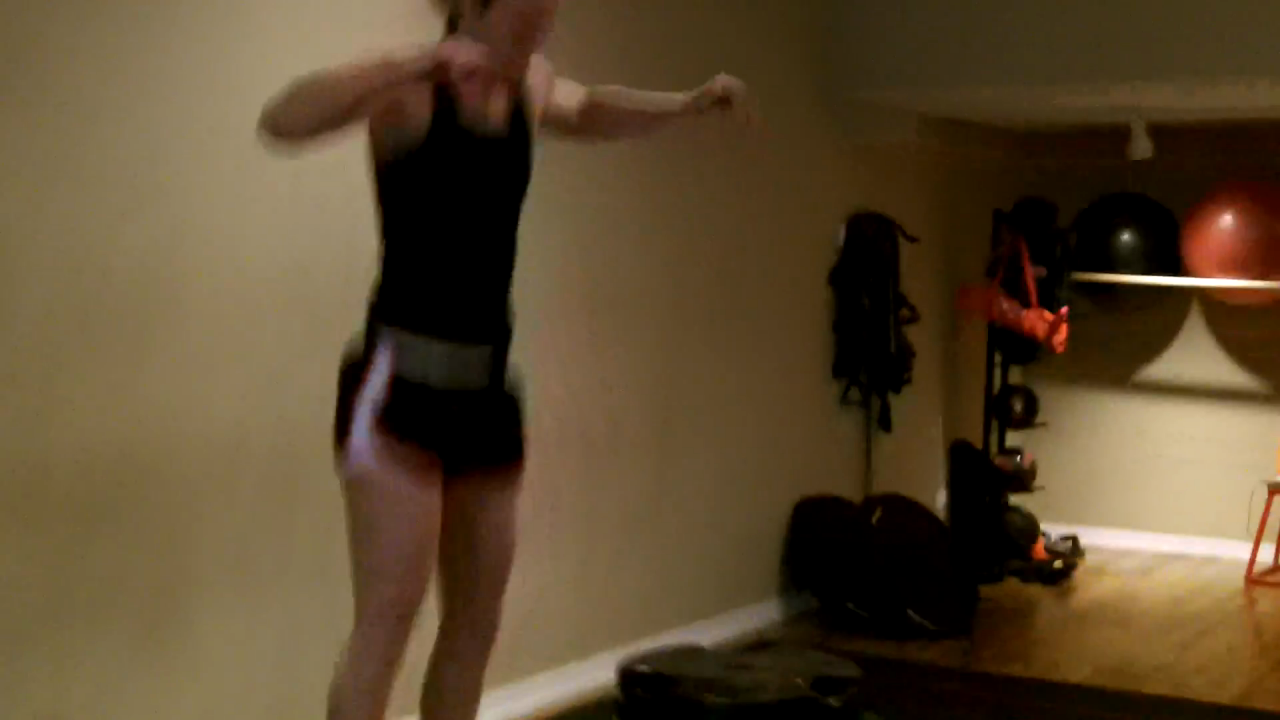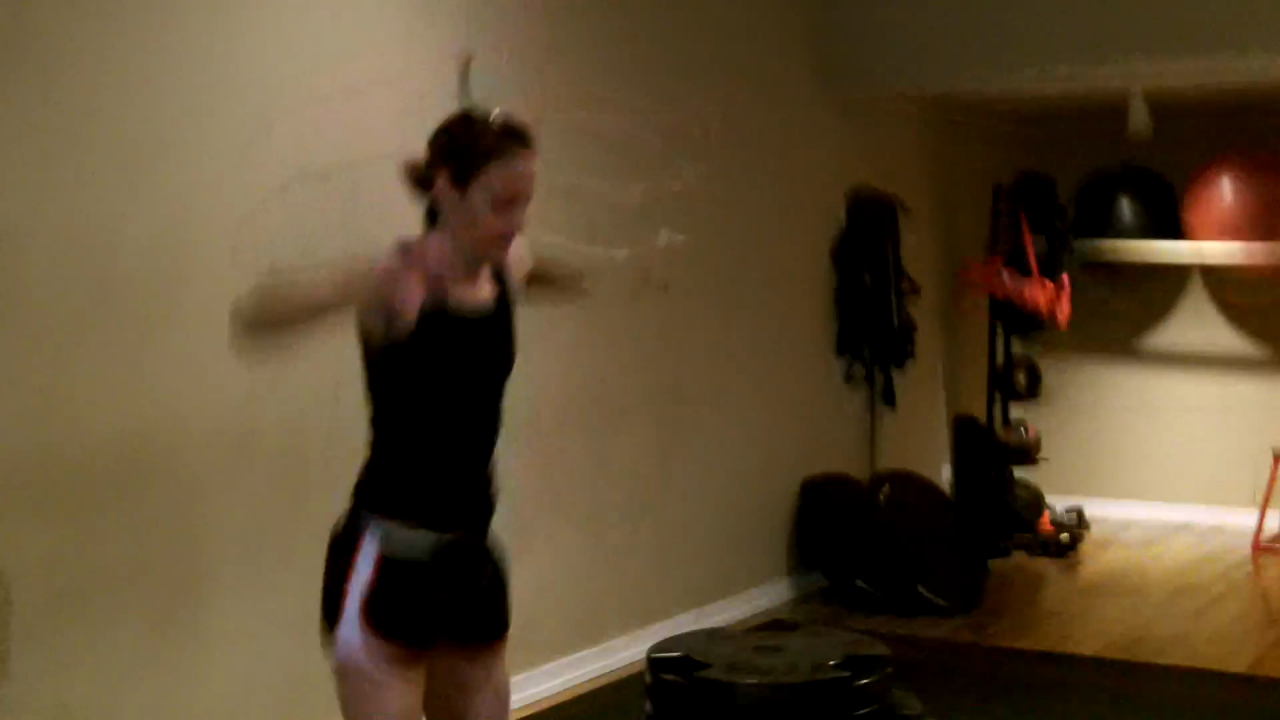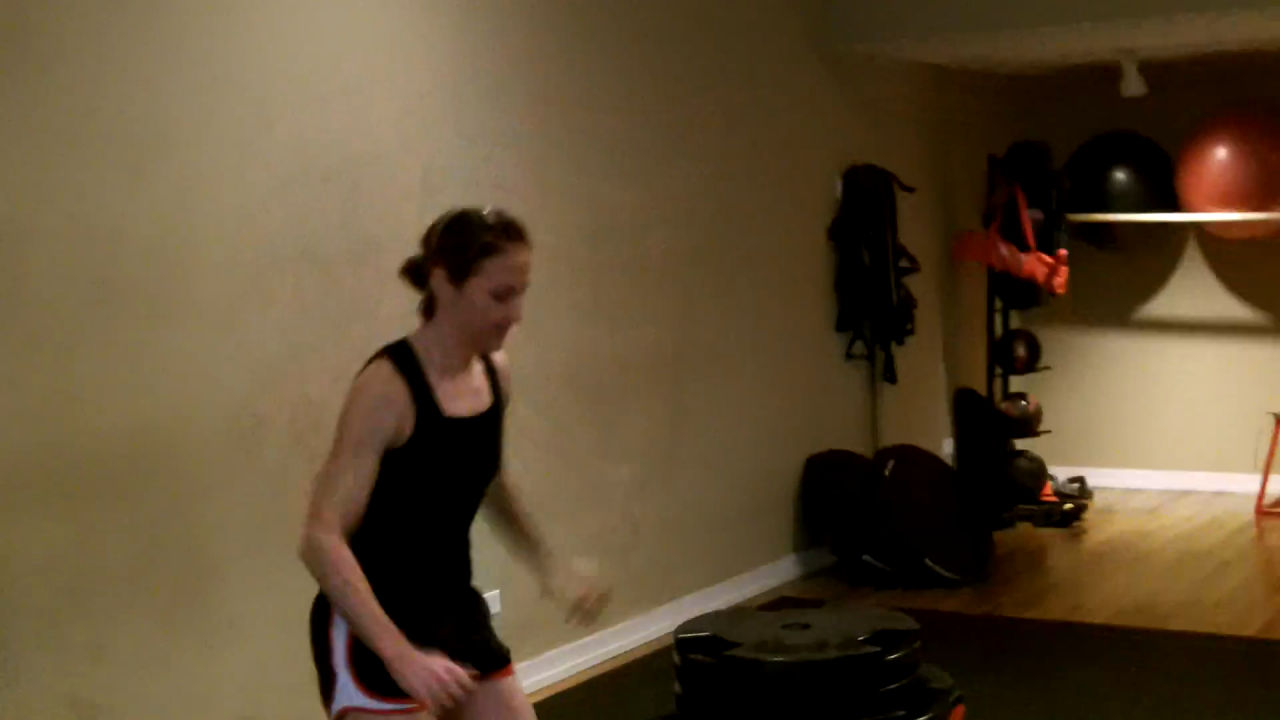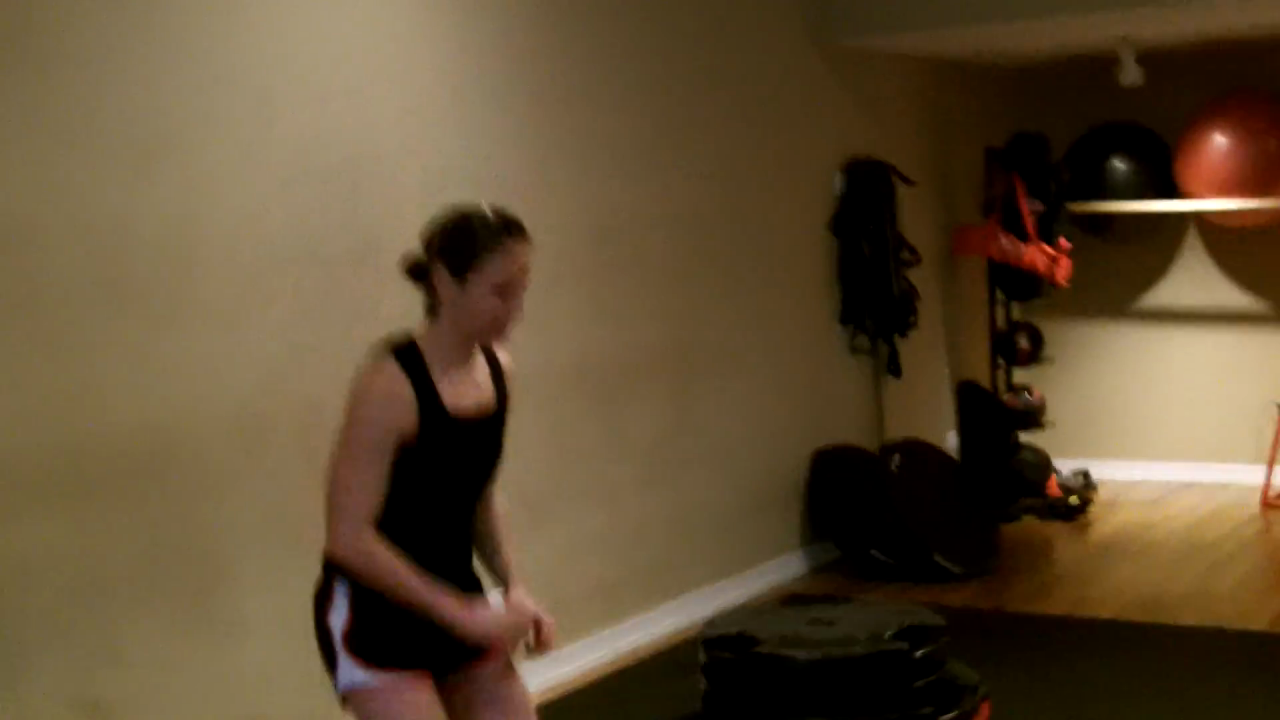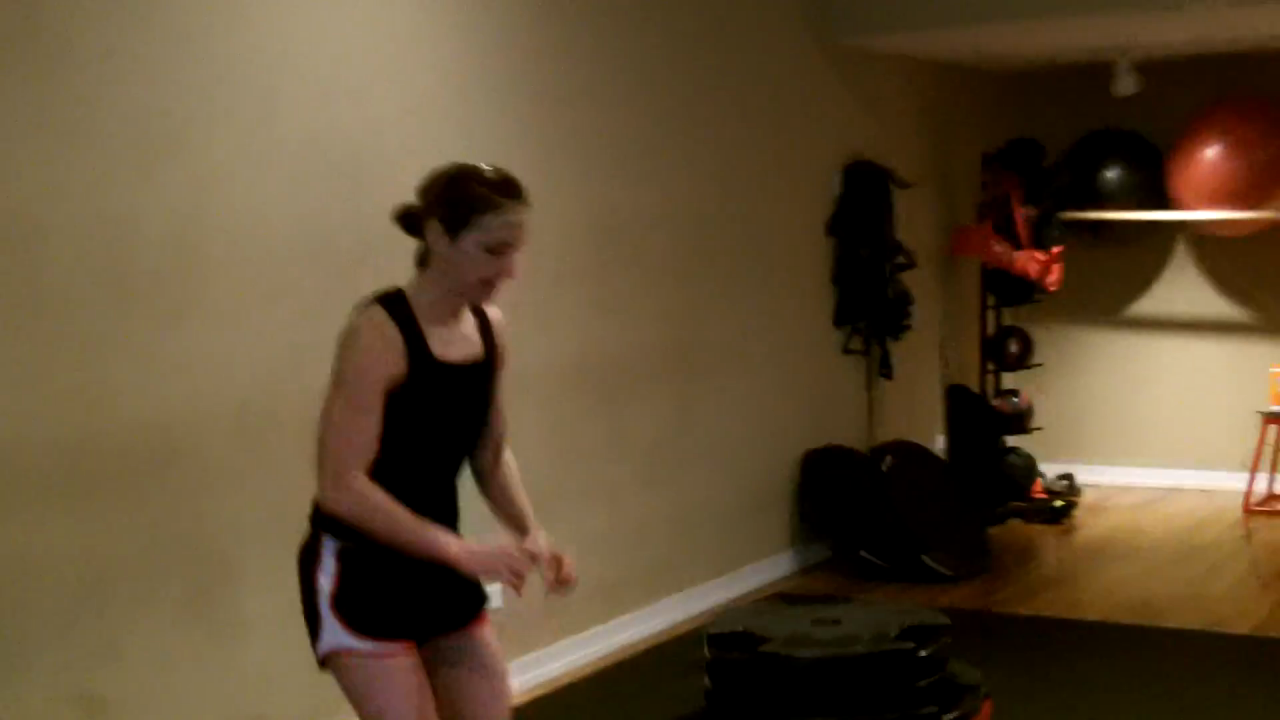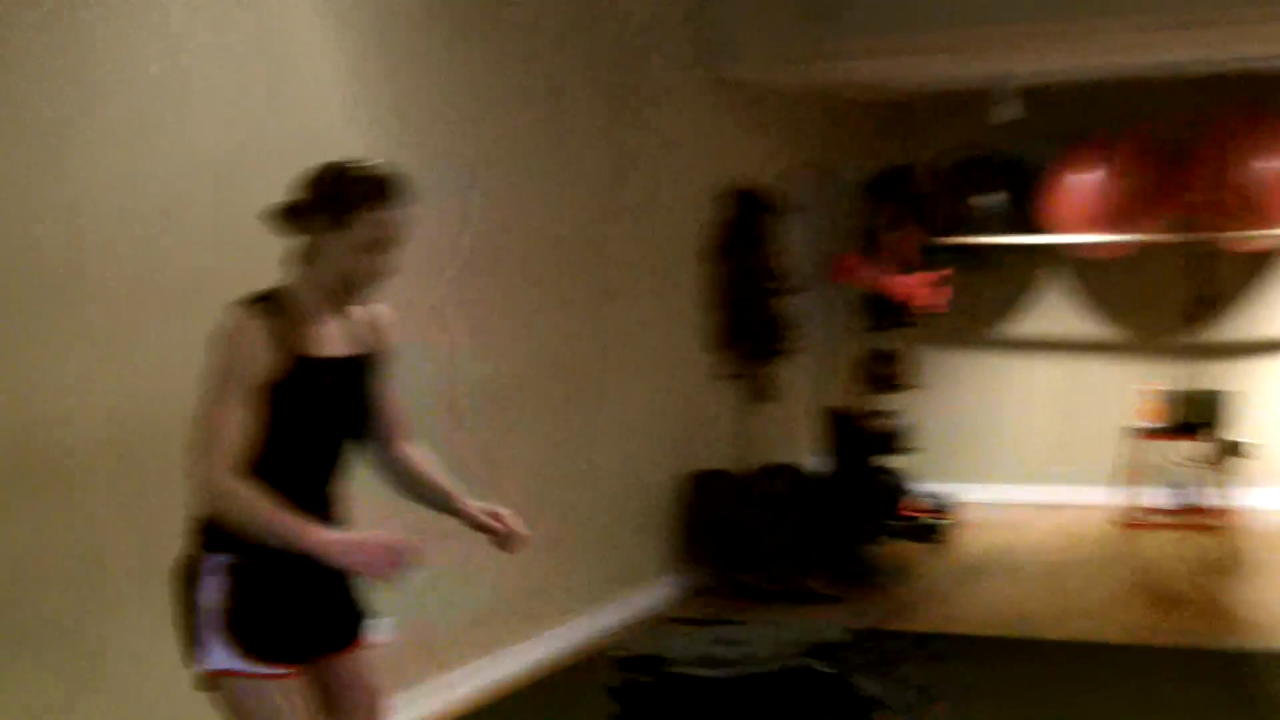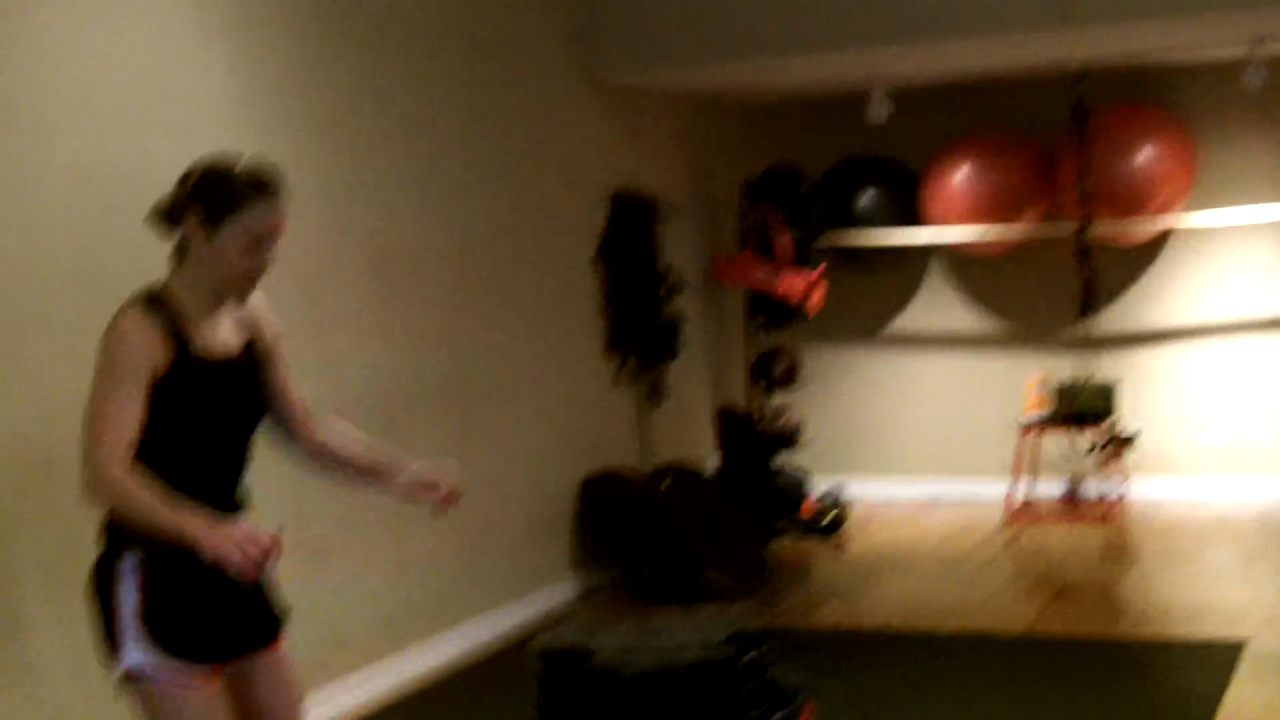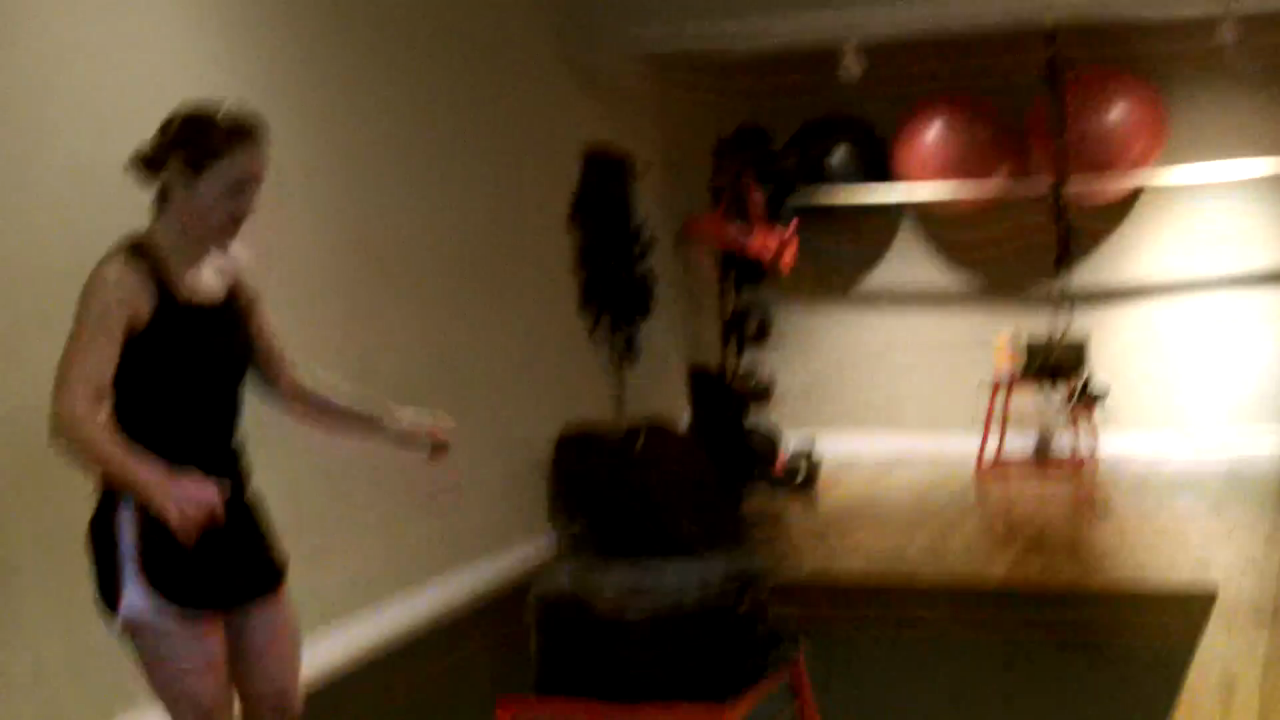
dt=0.1s
person 1, frame 1
left shoulder: (530, 92)
right shoulder: (411, 97)
left elbow: (591, 109)
right elbow: (282, 121)
left wrist: (692, 103)
right wrist: (416, 64)
left hip: (483, 388)
right hip: (400, 384)
left knee: (473, 627)
right knee: (387, 619)
person 1, frame 2
left shoulder: (506, 266)
right shoulder: (394, 279)
right elbow: (255, 320)
right wrist: (379, 282)
left hip: (470, 562)
right hip: (390, 568)
person 1, frame 3
left shoulder: (495, 371)
right shoulder: (388, 387)
right elbow: (320, 539)
left wrist: (550, 564)
right wrist: (399, 652)
left hip: (454, 617)
right hip: (372, 631)
person 1, frame 4
left shoulder: (496, 369)
right shoulder: (390, 384)
right elbow: (348, 537)
left wrist: (513, 591)
right wrist: (460, 610)
left hip: (453, 611)
right hip: (371, 616)
person 1, frame 5
left shoulder: (488, 329)
right shoulder: (377, 334)
right elbow: (342, 486)
left wrist: (530, 534)
right wrist: (455, 549)
left hip: (436, 577)
right hip: (357, 573)
person 1, frame 6
left shoulder: (366, 329)
right shoulder: (251, 331)
left elbow: (395, 447)
right elbow: (216, 483)
left wrist: (466, 507)
right wrist: (328, 542)
left hip: (322, 581)
right hip: (243, 586)
person 1, frame 7
left shoulder: (253, 328)
right shoulder: (141, 335)
left elbow: (307, 433)
right elbow: (106, 474)
left wrist: (397, 474)
right wrist: (201, 531)
left hip: (235, 574)
right hip: (154, 587)
person 1, frame 8
left shoulder: (231, 279)
right shoulder: (125, 282)
left elbow: (284, 385)
right elbow: (71, 417)
left wrist: (389, 424)
right wrist: (156, 483)
left hip: (228, 518)
right hip: (149, 539)
